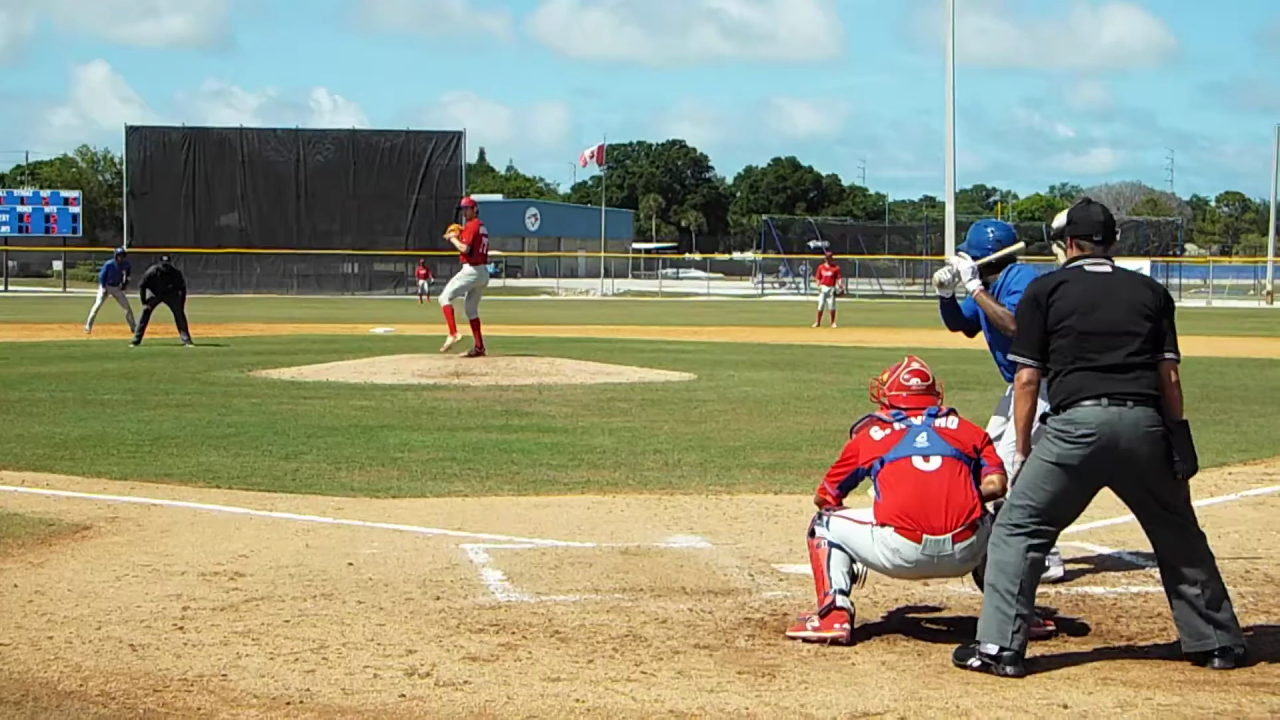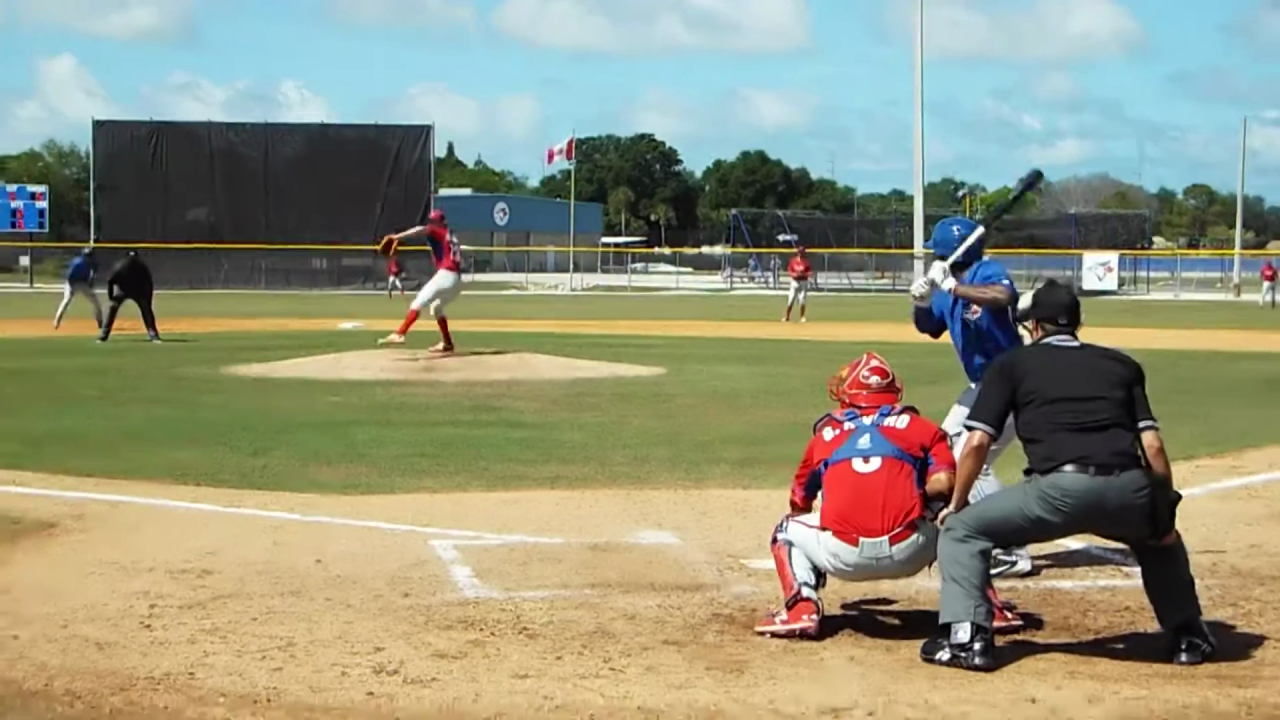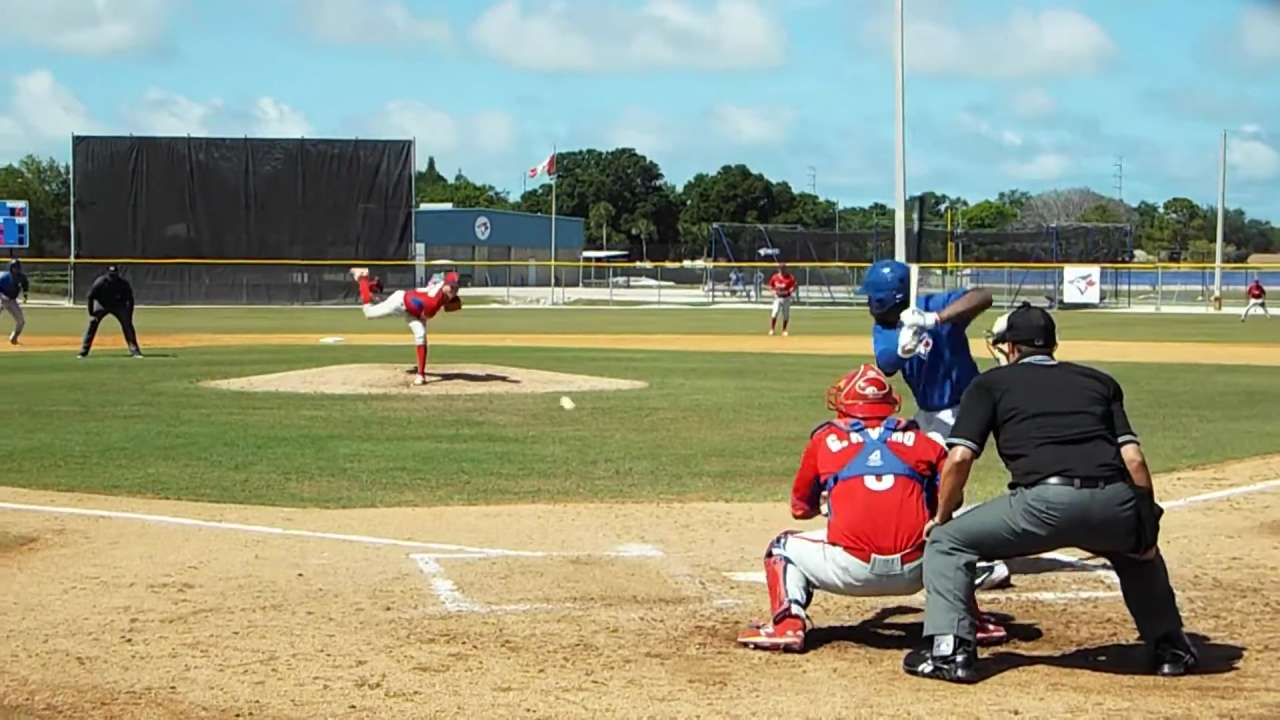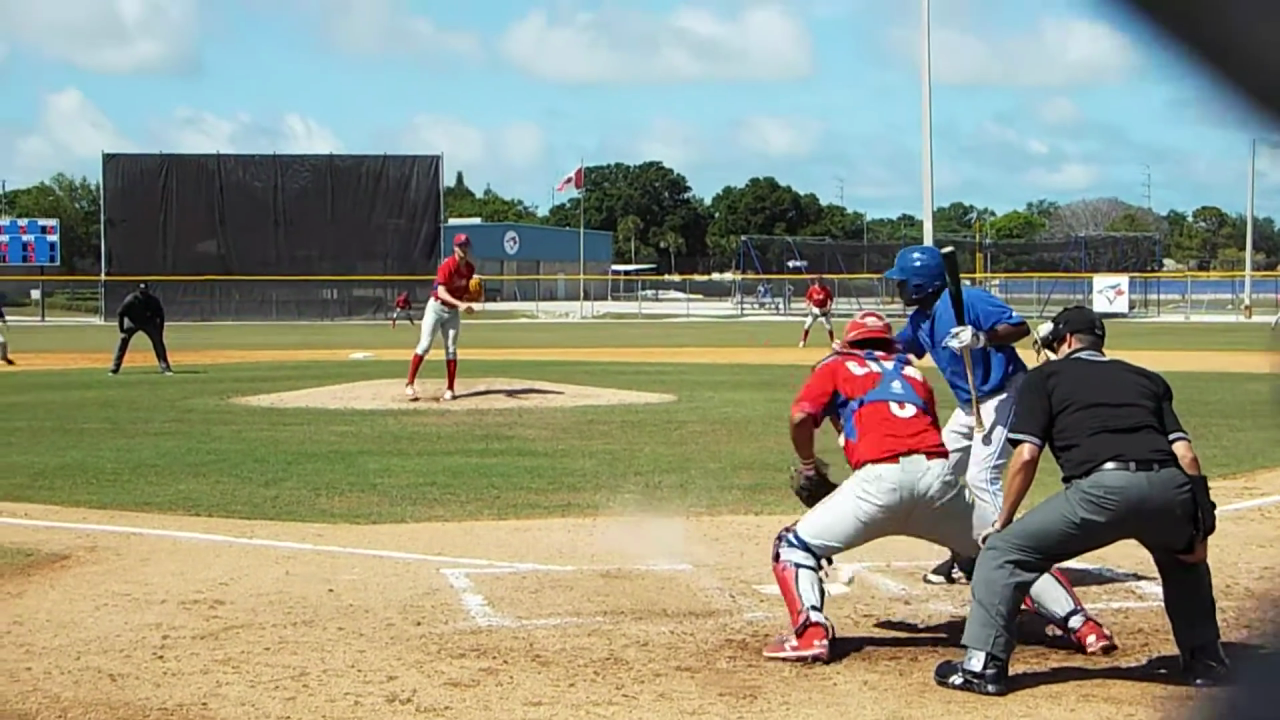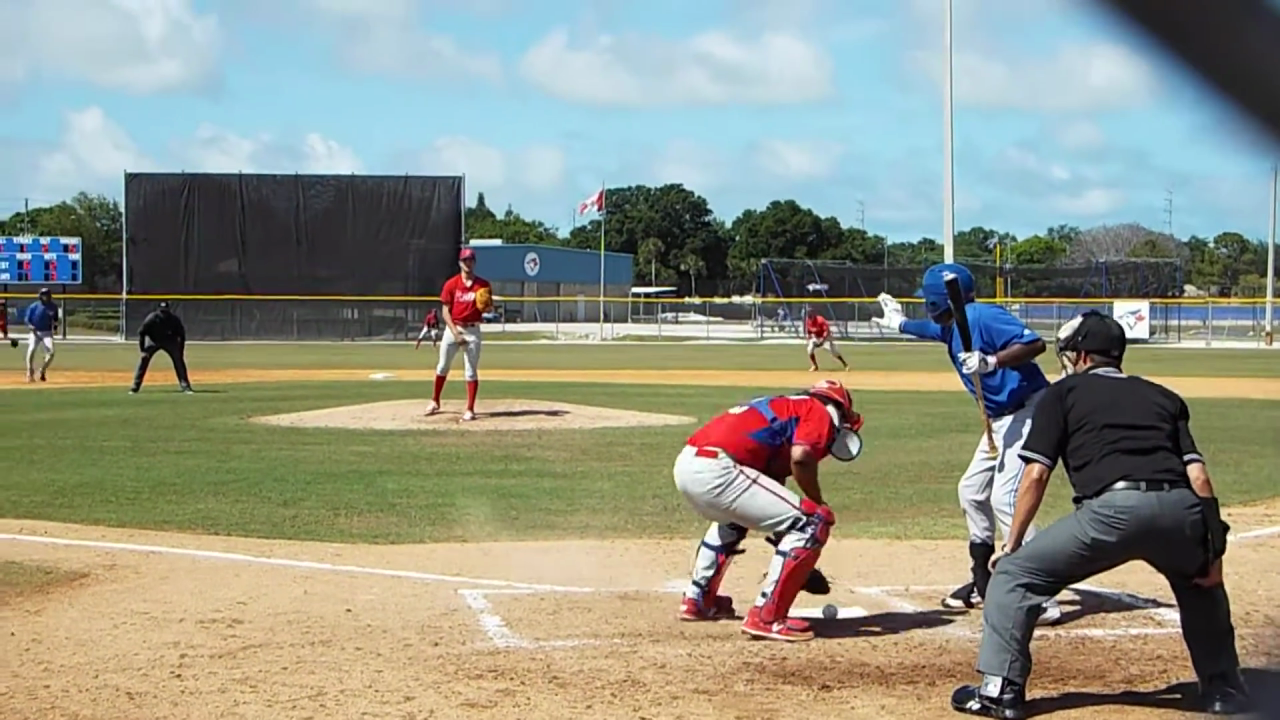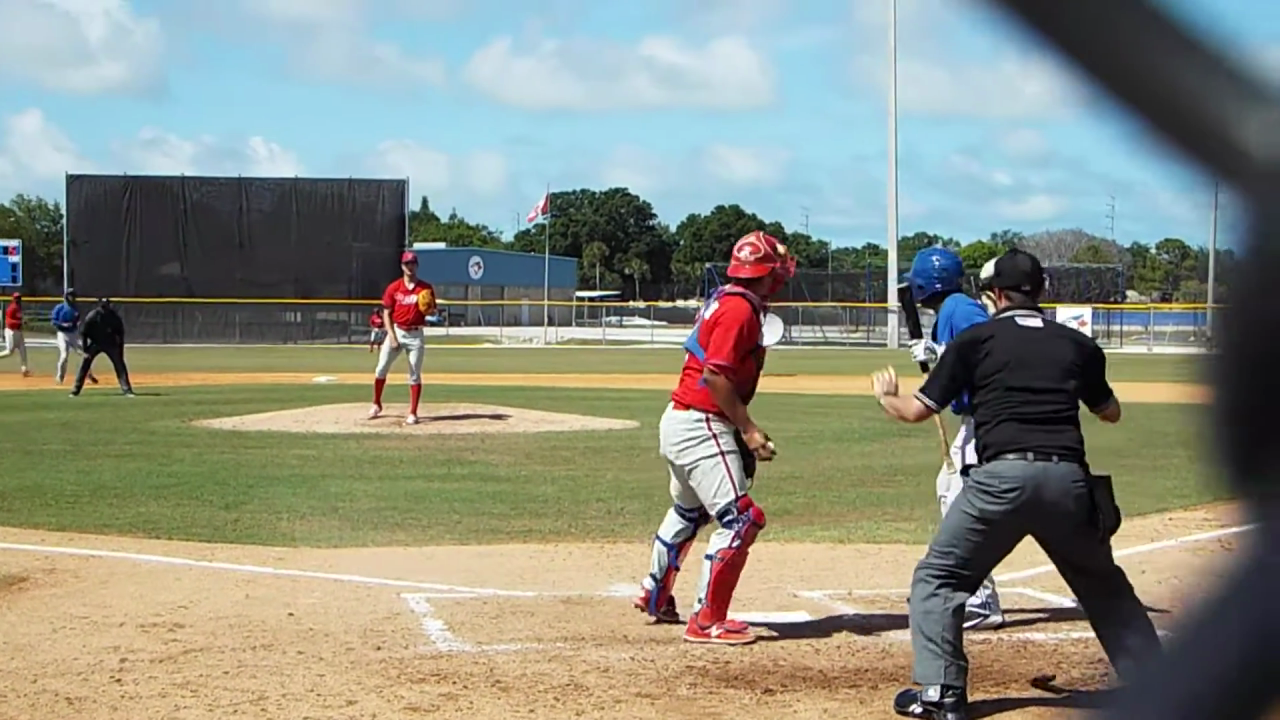
dt=0.7s
person 1, frame 1
left shoulder: (1045, 288)
right shoulder: (1151, 290)
left elbow: (1026, 380)
right elbow: (1169, 377)
left wrist: (1024, 452)
right wrist: (1176, 445)
left hip: (1076, 424)
right hip: (1143, 425)
left knee: (1018, 529)
right knee: (1177, 533)
left ankle: (999, 646)
right ankle: (1217, 642)
person 1, frame 2
left shoulder: (1012, 363)
right shoulder: (1121, 363)
left elbow: (977, 442)
right elbow: (1153, 445)
left wrist: (955, 505)
right wrist: (1165, 511)
left hip: (1059, 489)
right hip: (1128, 492)
left knee: (961, 529)
right knee: (1159, 535)
left ankle: (968, 638)
right ankle: (1189, 636)
person 1, frame 3
left shoulder: (991, 383)
right shoulder: (1099, 380)
left elbow: (959, 458)
right elbow: (1133, 458)
left wrist: (941, 518)
right wrist: (1148, 525)
left hip: (1045, 502)
right hip: (1114, 504)
left knee: (947, 542)
right knee: (1137, 548)
left ankle: (951, 651)
right ankle: (1171, 647)
person 1, frame 4
left shoulder: (1046, 376)
right shoulder: (1147, 379)
left elbow: (1026, 456)
right elbow: (1185, 454)
left wrist: (1002, 522)
right wrist: (1199, 526)
left hip: (1102, 489)
right hip: (1170, 488)
left knee: (1002, 551)
right knee: (1184, 556)
left ankle: (983, 666)
right ankle: (1206, 661)
person 1, frame 5
left shoulder: (1062, 393)
right shoulder: (1164, 396)
left elbow: (1036, 475)
right elbow: (1198, 476)
left wrist: (1012, 542)
right wrist: (1211, 549)
left hip: (1113, 509)
right hip: (1180, 510)
left knee: (1014, 573)
right knee: (1201, 581)
person 1, frame 6
left shoulder: (975, 339)
right shoulder: (1076, 344)
left elbow: (919, 409)
right elbow: (1110, 411)
left wrist: (886, 395)
left hip: (1001, 477)
right hip: (1067, 478)
left knee: (938, 578)
right knee: (1106, 586)
person 2, frame 1
left shoulder: (1022, 278)
right shoulder: (986, 285)
left elbow: (1012, 325)
right elbow: (957, 323)
left wrist: (973, 286)
right wrist: (946, 293)
left hip: (1045, 384)
right hip: (1018, 386)
left knee: (1010, 461)
left ankle: (1045, 560)
person 2, frame 2
left shoulder: (988, 273)
right shoulder: (951, 285)
left elbow: (1003, 298)
right elbow: (928, 328)
left wrist: (949, 286)
right wrist: (921, 300)
right hip: (980, 387)
left ankle: (1012, 556)
person 2, frame 3
left shoulder: (934, 304)
right shoulder: (885, 327)
left elbow: (983, 297)
right elbow: (886, 366)
left wrist: (934, 320)
right wrist: (902, 348)
left hip: (959, 411)
right hip: (929, 412)
left ankle: (986, 565)
person 2, frame 4
left shoulder: (964, 299)
right shoulder: (920, 319)
left elbow: (1019, 327)
right elbow: (905, 349)
left wrist: (980, 339)
left hip: (999, 399)
right hip: (969, 405)
left knee: (981, 479)
right ankle: (963, 558)
person 2, frame 5
left shoulder: (982, 316)
right shoulder: (952, 327)
left elbow: (1035, 344)
right elbow: (933, 329)
left wrist: (991, 362)
right wrist: (901, 324)
left hip: (1028, 413)
right hip: (1001, 420)
left knee: (1005, 498)
right knee: (972, 491)
left ankle: (1040, 600)
right ankle: (983, 582)
person 2, frame 6
left shoulder: (959, 309)
right shoulder: (949, 312)
left wrist: (943, 355)
right hip: (977, 417)
right knee: (951, 496)
left ankle: (981, 604)
person 3, frame 1
left shoulder: (869, 433)
right shoulder: (967, 429)
left elbow: (824, 498)
right elbow: (995, 485)
left hip: (899, 547)
right hip: (963, 550)
left knee: (824, 524)
right knee: (993, 521)
left ankle: (833, 616)
person 3, frame 2
left shoulder: (826, 432)
right shoulder: (923, 427)
left elbow: (799, 503)
right elbow: (943, 484)
left hip: (844, 553)
right hip: (909, 549)
left knee: (787, 530)
left ankle: (801, 608)
person 3, frame 3
left shoulder: (825, 440)
right shoulder: (923, 442)
left elbow: (802, 509)
left hip: (851, 567)
right hip: (914, 569)
left knee: (784, 547)
left ankle: (788, 624)
person 3, frame 4
left shoulder: (836, 367)
right shoulder: (913, 374)
left elbow: (801, 417)
left wrist: (807, 465)
left hip: (881, 479)
right hip: (937, 476)
left knee: (793, 548)
left ankle: (811, 636)
person 3, frame 5
right shoulder: (821, 413)
right elbow: (800, 458)
left wrist: (785, 546)
right wrist: (818, 504)
left hip: (687, 464)
right hip: (717, 470)
left knee: (733, 517)
right knee: (813, 524)
left ankle: (697, 600)
right ankle: (766, 617)
person 3, frame 6
left shoulder: (735, 304)
right shoulder: (739, 309)
right elbow: (716, 375)
left wrist: (743, 430)
right wrist: (749, 430)
left hip: (687, 422)
right hip: (700, 425)
left knee: (689, 513)
right knee: (738, 519)
left ankle: (655, 595)
right ankle: (706, 621)
